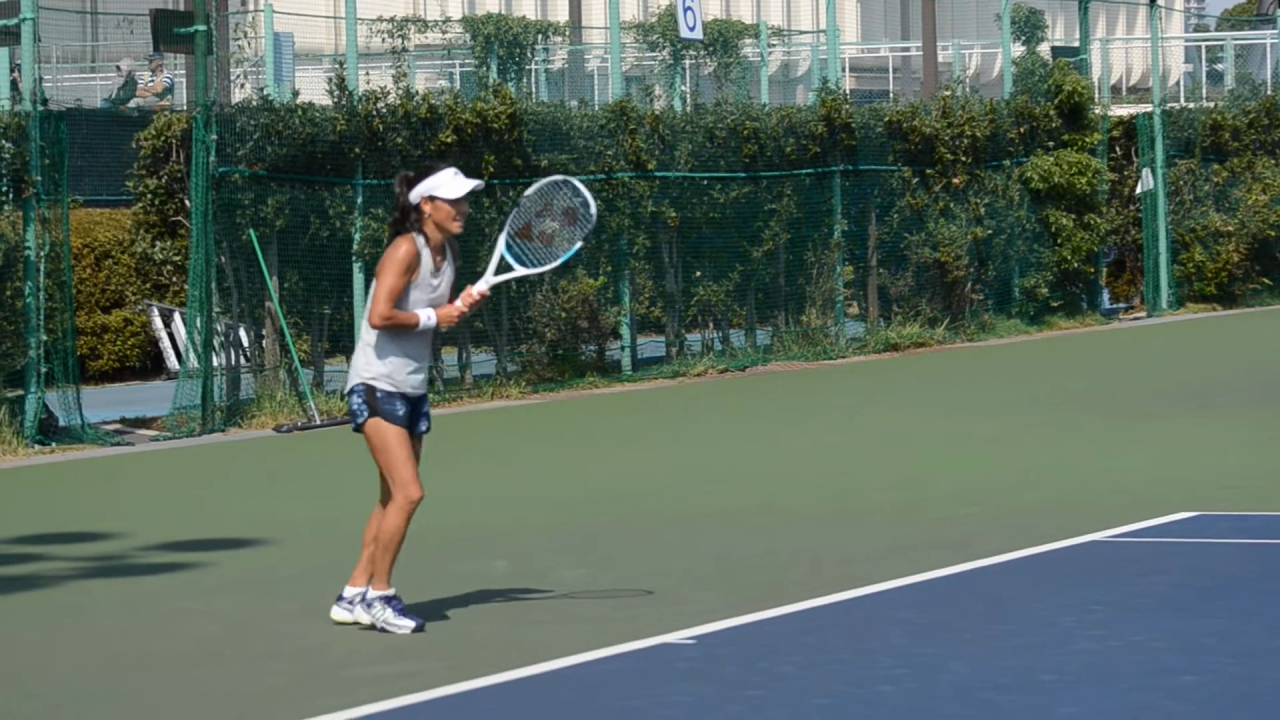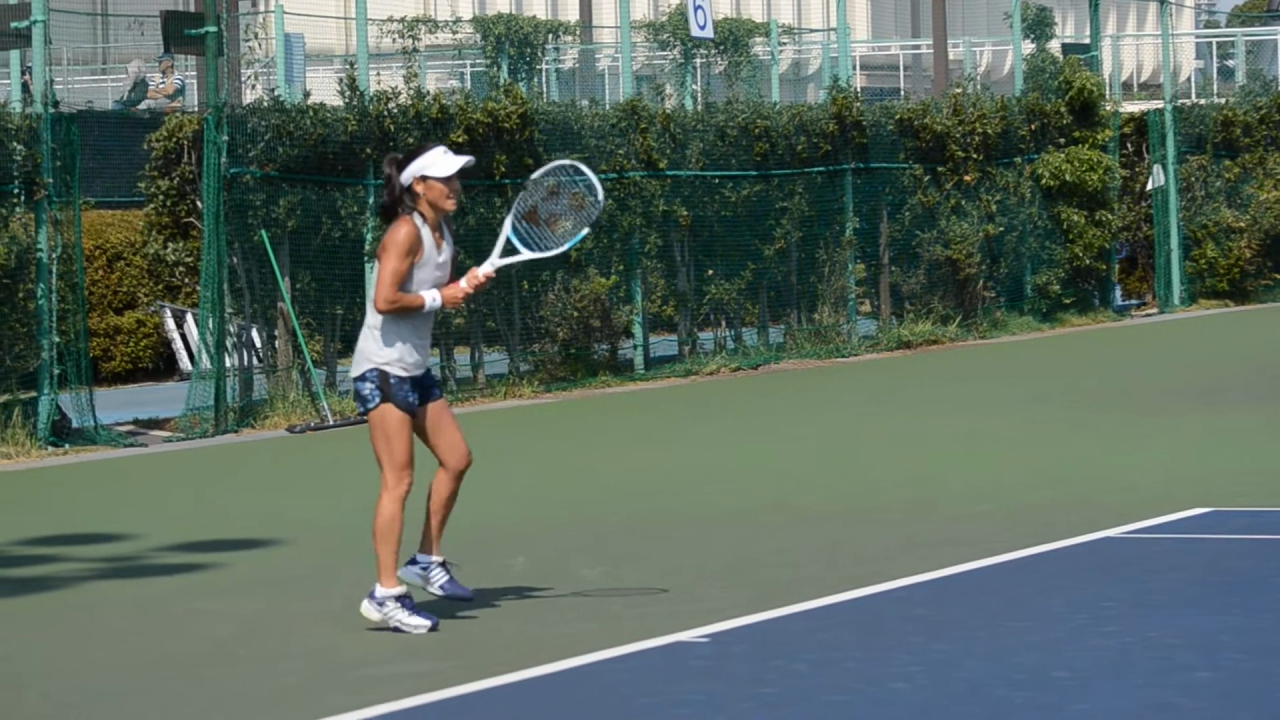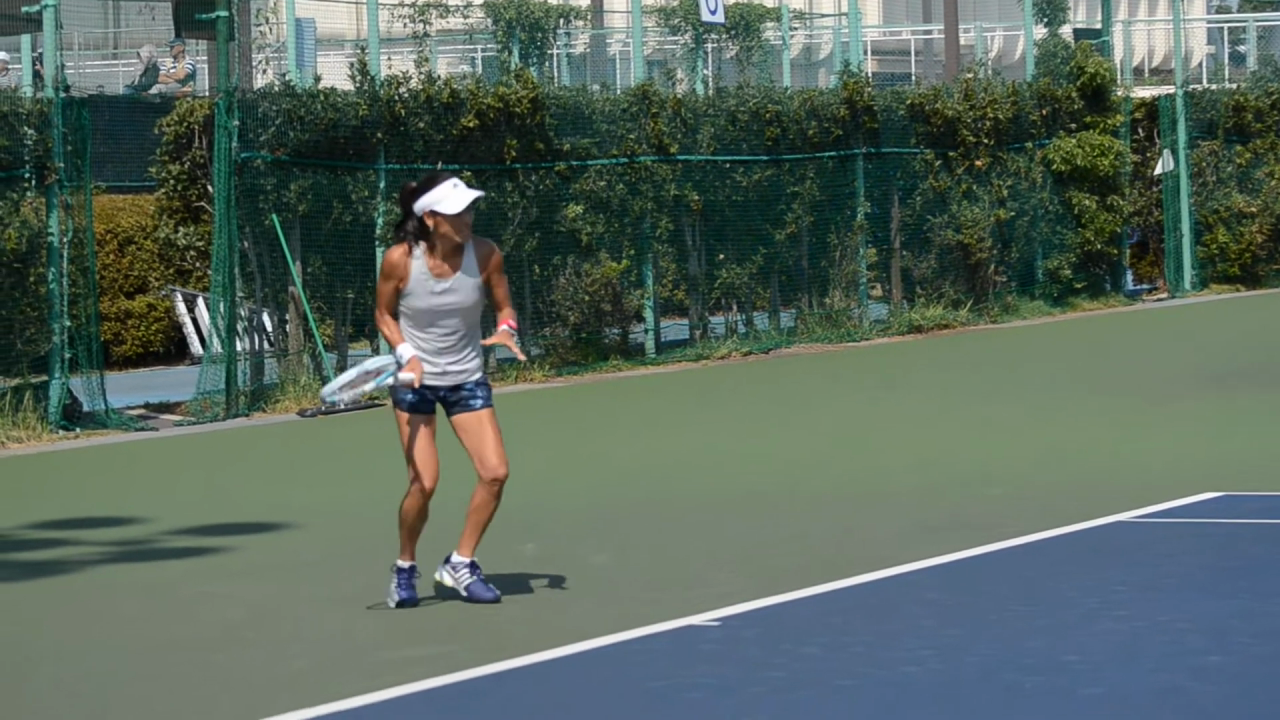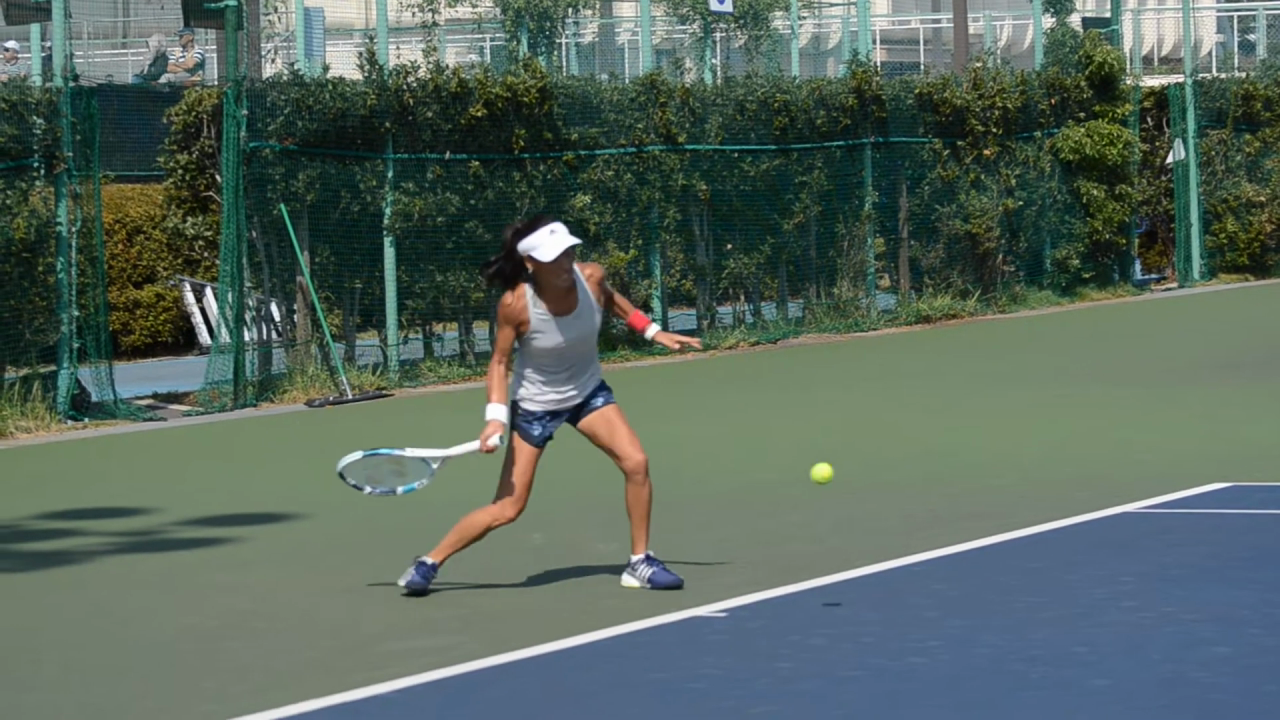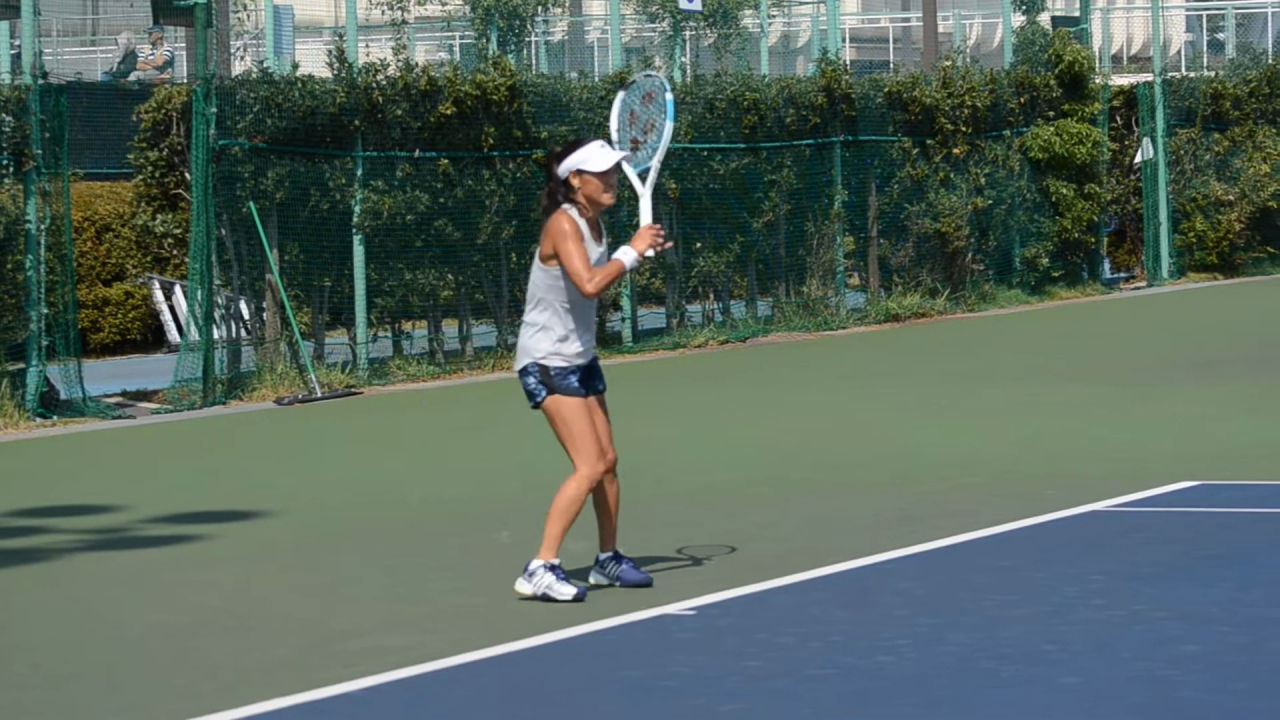
dt=0.5s
person 1, frame 1
left shoulder: (449, 250)
right shoulder: (405, 249)
right elbow: (379, 317)
left wrist: (462, 304)
right wrist: (433, 317)
left hip: (411, 387)
right hip: (376, 384)
left knee: (396, 498)
right knee: (408, 493)
left ankle: (356, 595)
right ankle: (379, 593)
person 1, frame 2
left shoulder: (443, 230)
right shoulder: (405, 232)
right elbow: (384, 301)
left wrist: (466, 286)
right wrist: (438, 298)
left hip: (413, 368)
right hip: (383, 369)
left knee: (457, 459)
right knee: (399, 482)
left ankle: (428, 561)
right ankle: (385, 593)
person 1, frame 3
left shoulder: (486, 253)
right shoulder: (399, 258)
left elbow: (504, 307)
right elbow: (383, 315)
left wrist: (505, 332)
right wrist: (407, 356)
left hip: (466, 376)
right hip: (415, 378)
left knee: (495, 473)
right knee: (424, 480)
left ankle: (460, 563)
right ankle: (405, 566)
person 1, frame 4
left shoulder: (591, 276)
right shoulder: (516, 302)
left elbow: (611, 302)
right elbow: (499, 361)
left wrist: (655, 333)
right wrist: (495, 415)
left hip: (586, 388)
right hip: (537, 401)
left knee: (636, 463)
right knee: (507, 508)
left ankle: (640, 560)
right ankle: (429, 563)
person 1, frame 5
left shoulder: (596, 221)
right shoulder: (562, 223)
left elbow: (602, 276)
right elbow: (589, 285)
left wrist: (640, 250)
right wrist: (631, 251)
left hip: (579, 358)
right hip: (547, 361)
left knee: (606, 463)
right knee: (591, 465)
left ankle: (607, 559)
right ankle: (540, 568)
